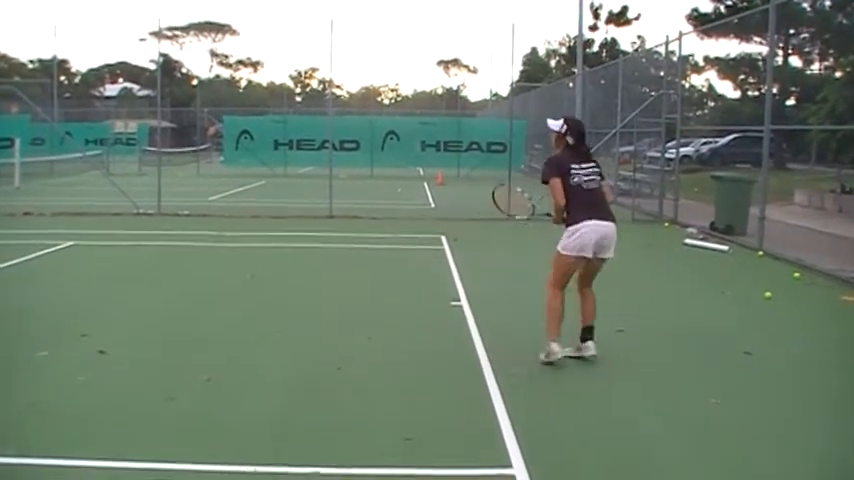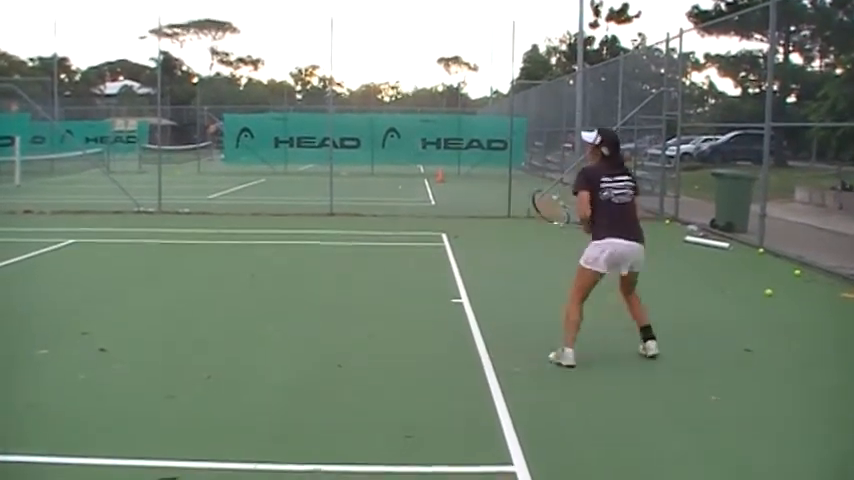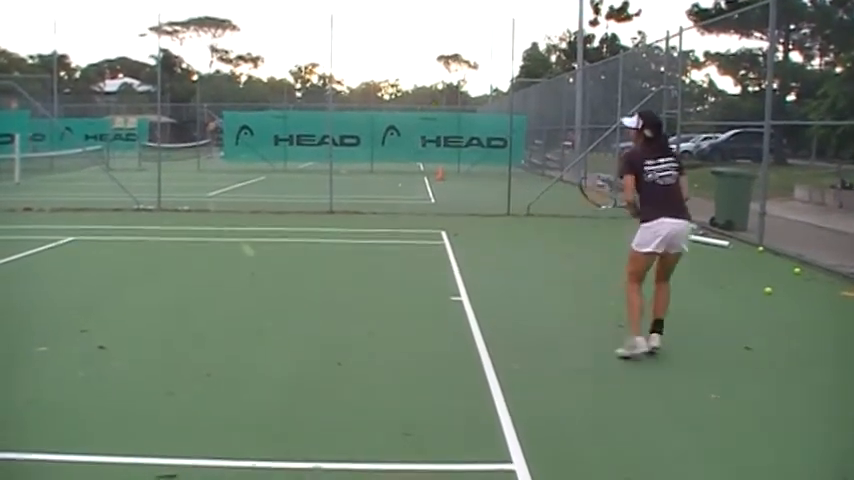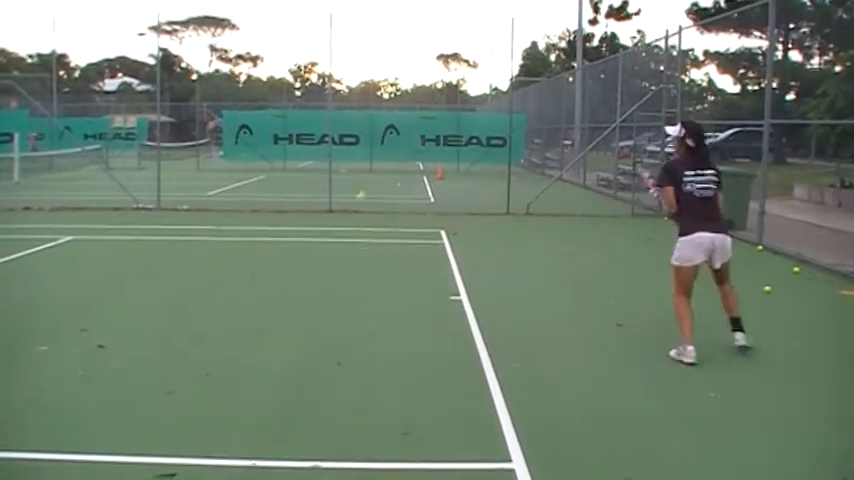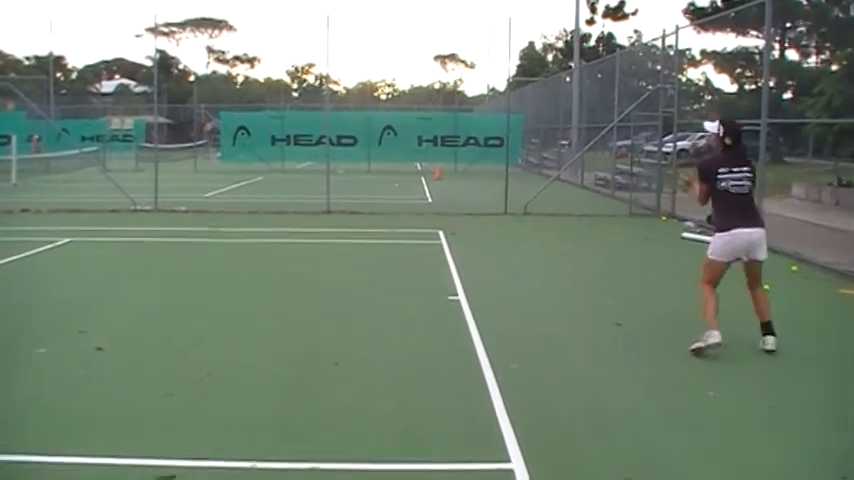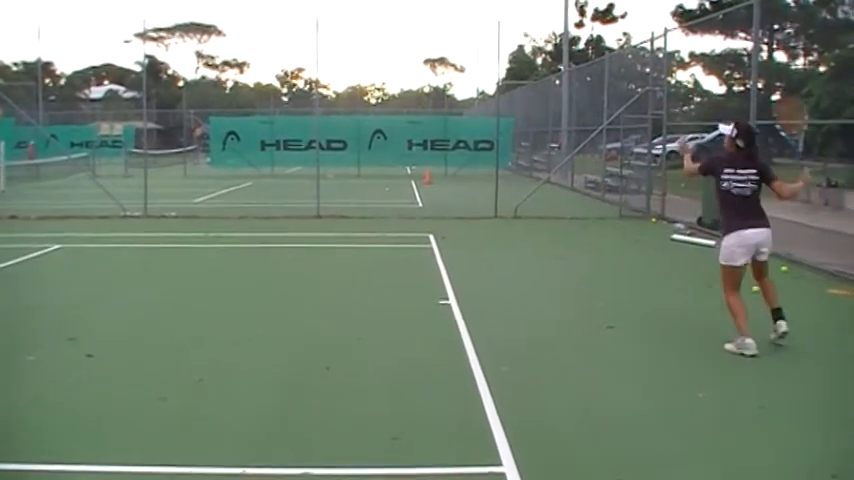
dt=0.2s
person 1, frame 1
left shoulder: (555, 162)
right shoulder: (592, 161)
left elbow: (560, 202)
right elbow: (608, 198)
left wrist: (558, 218)
left hip: (582, 229)
right hip: (608, 227)
left knee: (554, 287)
right knee: (584, 286)
left ankle: (553, 345)
right ankle: (586, 342)
person 1, frame 2
left shoulder: (588, 173)
right shoulder: (627, 174)
left elbow: (586, 214)
right elbow: (638, 214)
left wrist: (588, 228)
left hip: (607, 243)
right hip: (635, 243)
left knee: (576, 297)
right knee: (629, 291)
left ankle: (567, 350)
right ankle: (649, 341)
person 1, frame 3
left shoulder: (631, 157)
right shoulder: (672, 156)
left elbow: (630, 198)
right elbow: (684, 194)
left wrist: (637, 212)
left hip: (655, 225)
right hip: (682, 223)
left knee: (633, 282)
right knee: (663, 280)
left ankle: (636, 339)
right ankle: (655, 334)
person 1, frame 4
left shoulder: (671, 167)
right shoulder: (712, 168)
left elbow: (672, 210)
right elbow: (717, 204)
left hip: (692, 238)
right hip: (720, 235)
left knee: (681, 296)
right knee: (723, 283)
left ankle: (687, 348)
right ankle: (738, 332)
person 1, frame 5
left shoulder: (709, 163)
right shoulder: (748, 164)
left elbow: (702, 200)
left wrist: (696, 184)
left hip: (729, 234)
right hip: (756, 231)
left knee: (708, 285)
right knee: (755, 286)
left ankle: (712, 332)
right ankle: (768, 336)
person 1, frame 6
left shoulder: (718, 161)
right shoulder: (759, 165)
left elbow: (689, 170)
right elbow: (784, 193)
left wrist: (686, 153)
right wrist: (801, 184)
left hip: (736, 235)
right hip: (762, 231)
left knee: (731, 291)
right knee: (762, 277)
left ankle: (746, 341)
right ankle: (779, 321)
